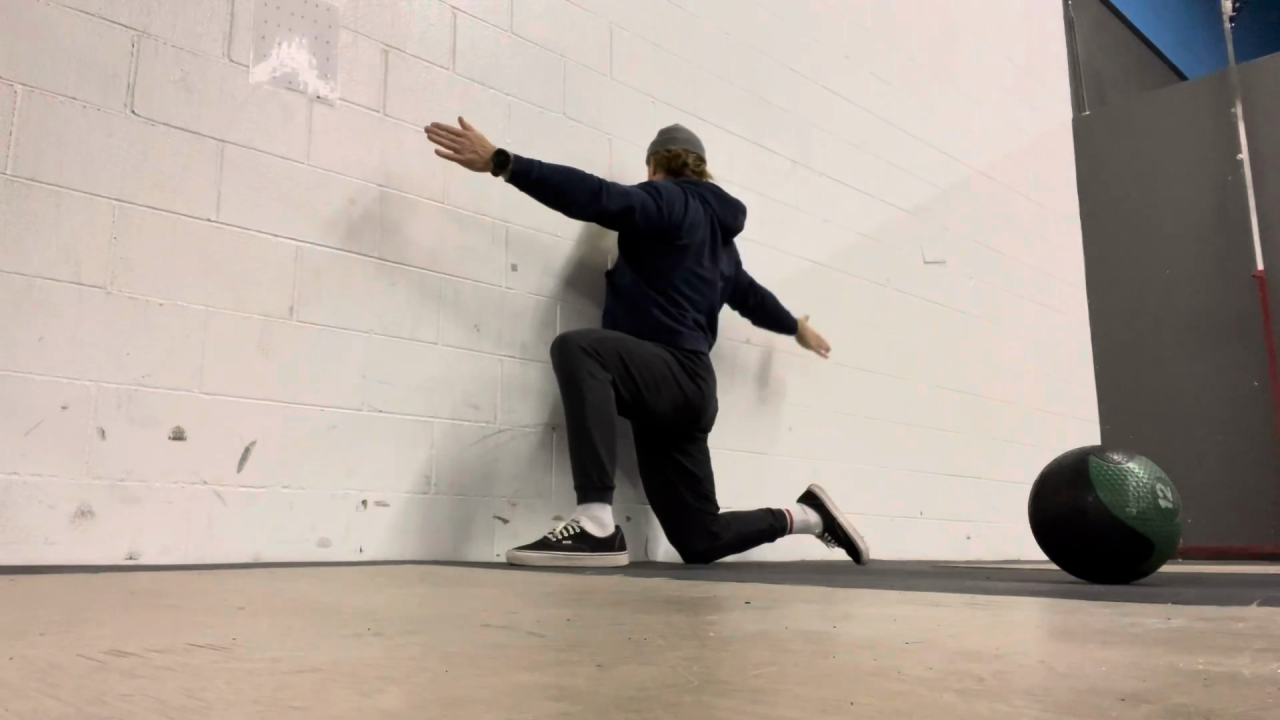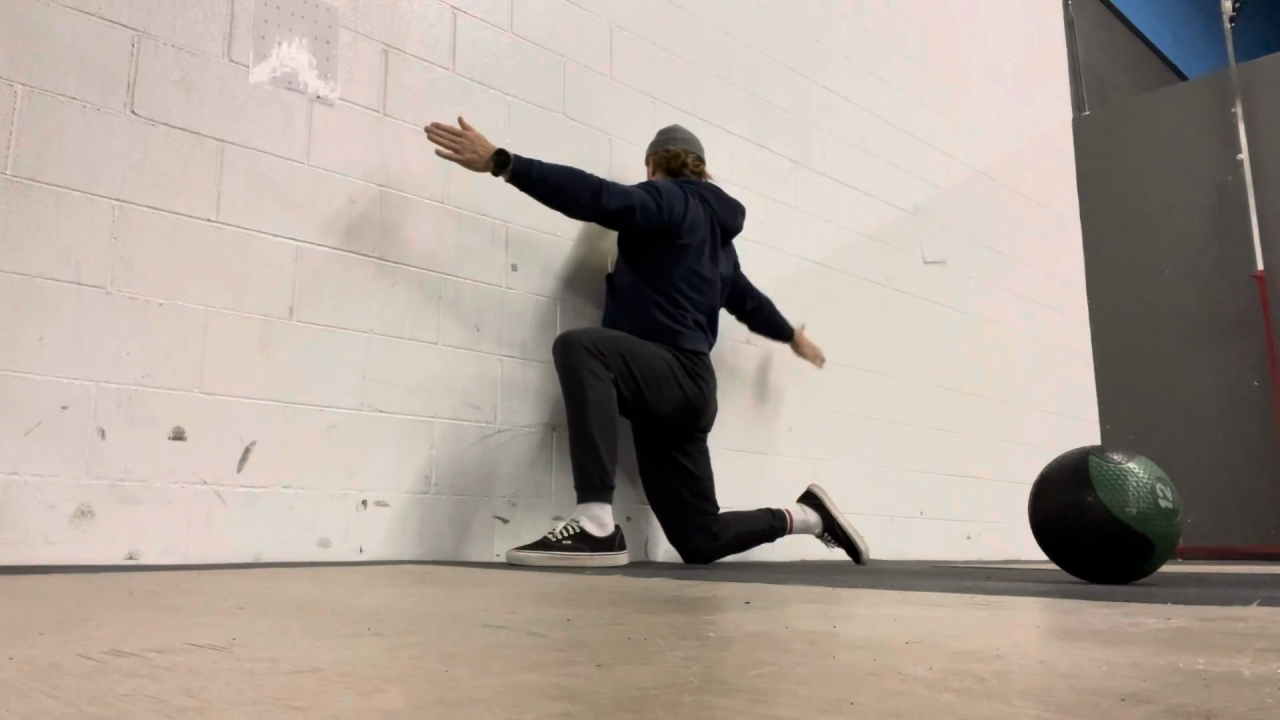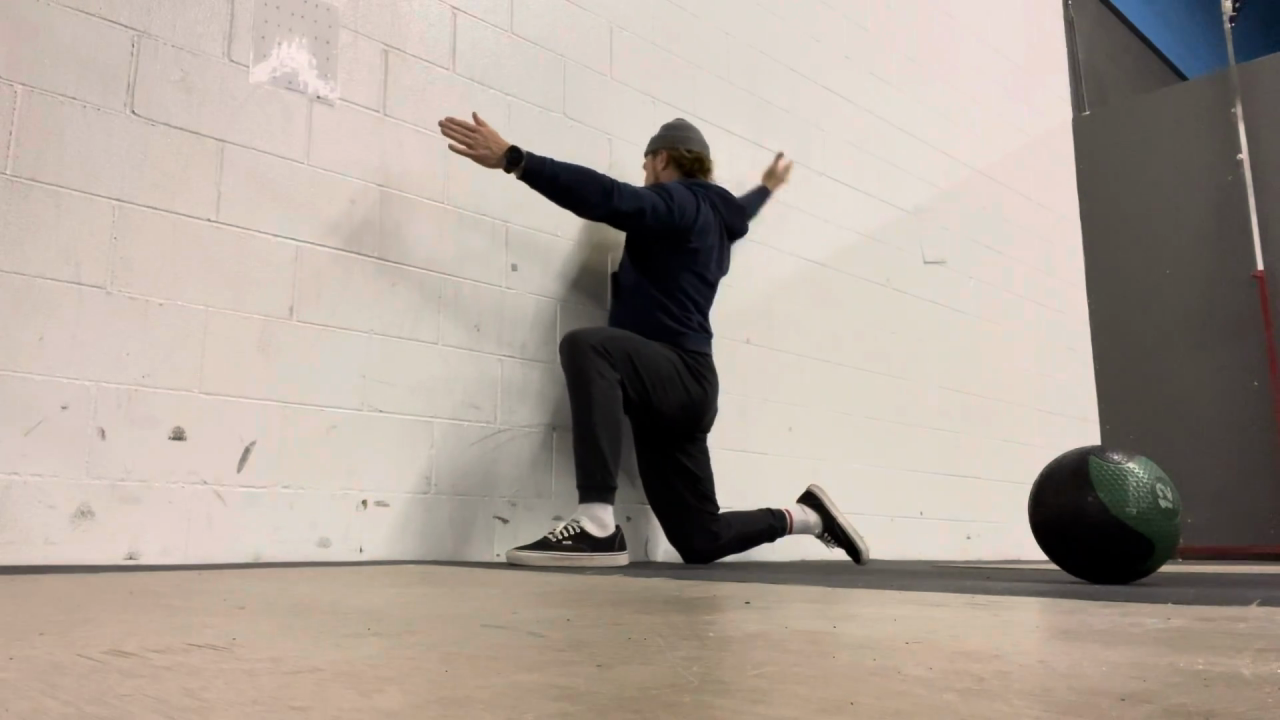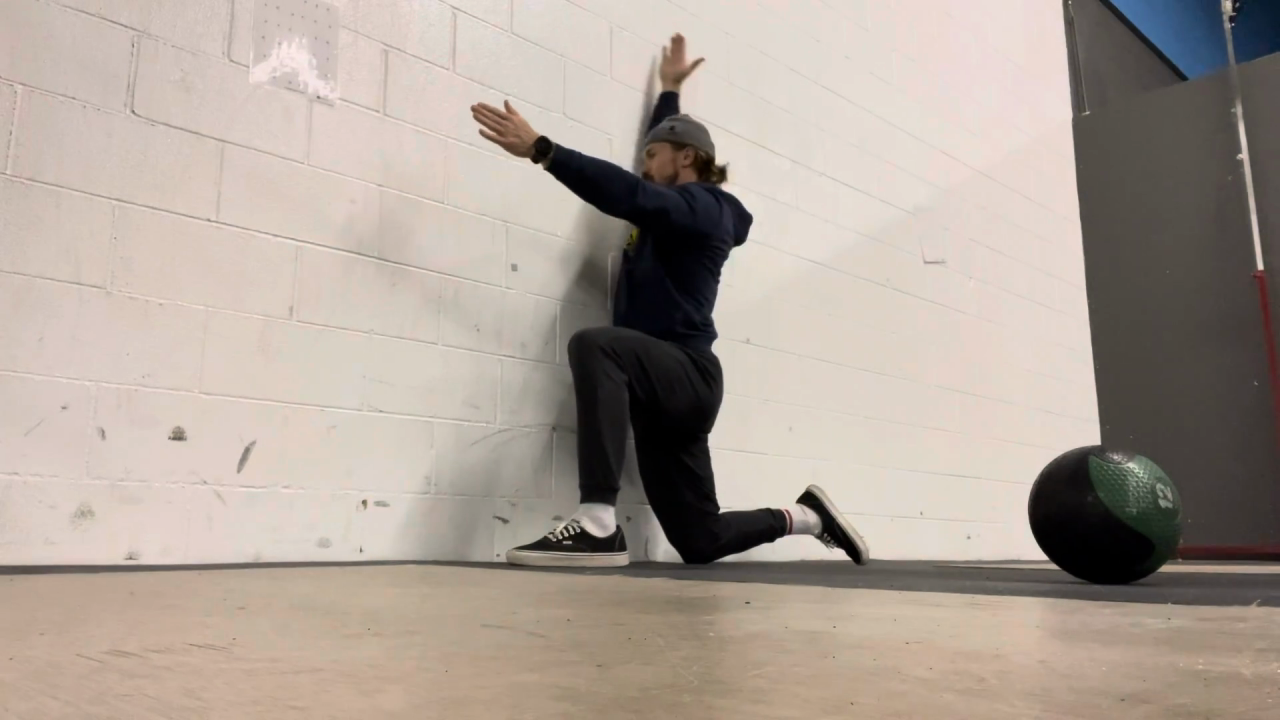
dt=0.4s
person 1, frame 1
left shoulder: (669, 201)
right shoulder: (716, 229)
left elbow: (596, 197)
right elbow: (749, 293)
left wrist: (500, 162)
right wrist: (795, 327)
left hip: (675, 377)
right hip: (685, 387)
right knee: (701, 542)
left ankle: (596, 527)
right ankle: (807, 516)
person 1, frame 2
left shoulder: (669, 201)
right shoulder: (715, 230)
left elbow: (595, 197)
right elbow: (745, 297)
left wrist: (500, 161)
right wrist: (792, 336)
left hip: (676, 377)
right hip: (685, 387)
right knee: (700, 542)
left ankle: (596, 526)
right ankle: (807, 517)
person 1, frame 3
left shoulder: (678, 203)
right shoulder: (709, 214)
left elbow: (605, 198)
right elbow: (738, 212)
left wrist: (512, 158)
right wrist: (766, 188)
left hip: (679, 377)
right hip: (680, 387)
right knee: (700, 541)
left ankle: (597, 527)
right ankle: (807, 516)
person 1, frame 4
left shoulder: (702, 209)
right shoulder: (685, 210)
left elbow: (628, 194)
left wrist: (538, 148)
right wrist: (669, 90)
left hip: (685, 378)
right hip: (672, 387)
right knee: (701, 541)
left ankle: (598, 526)
right ankle: (806, 516)
